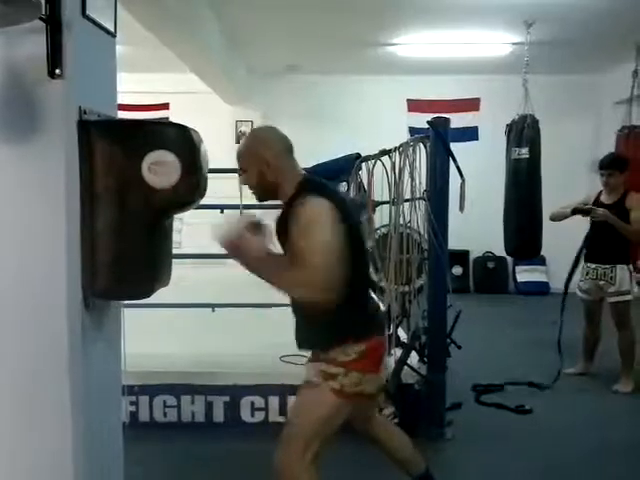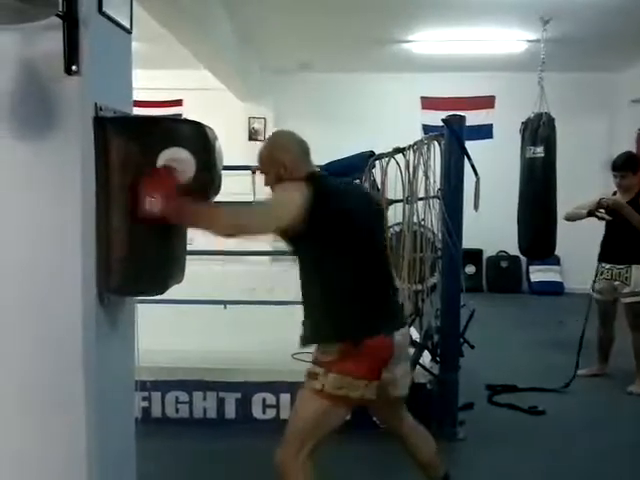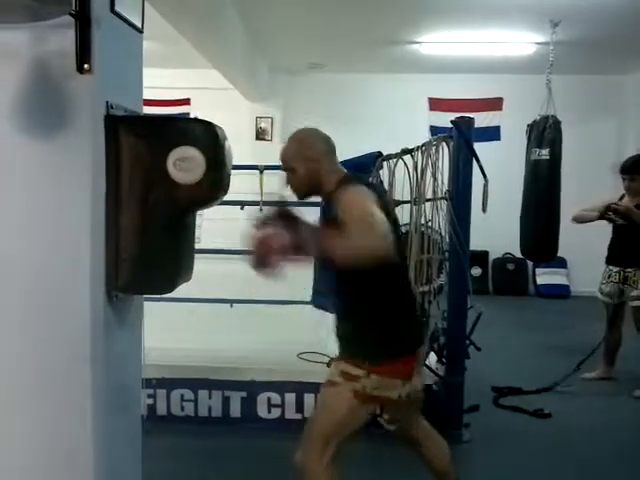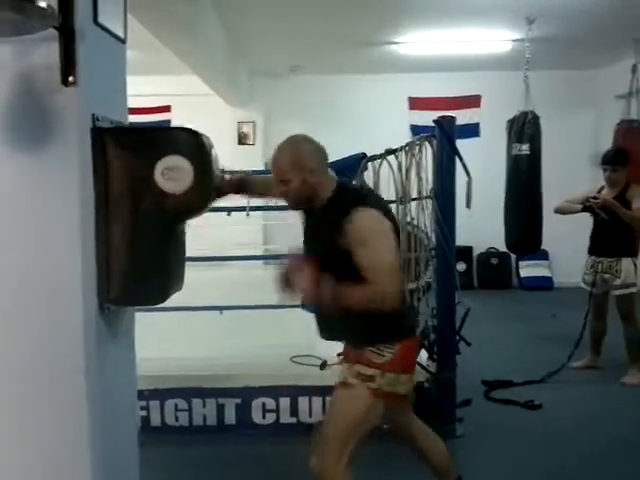
dt=0.7s
person 1, frame 1
left shoulder: (313, 207)
right shoulder: (302, 201)
left elbow: (316, 287)
left wrist: (253, 255)
left hip: (350, 345)
right hip: (358, 338)
right knee: (368, 421)
person 1, frame 2
left shoulder: (303, 194)
right shoulder: (360, 196)
left elbow: (234, 223)
left wrist: (173, 205)
left hip: (351, 345)
right hip: (391, 334)
right knee: (396, 419)
person 1, frame 3
left shoulder: (352, 196)
right shoulder: (344, 195)
left elbow: (376, 243)
right elbow: (344, 242)
left wrist: (305, 240)
right wrist: (295, 226)
left hip: (377, 352)
right hip: (400, 341)
right knee: (412, 425)
person 1, frame 4
left shoulder: (363, 214)
right shoulder: (322, 194)
left elbow: (388, 293)
right elbow: (272, 189)
left wrist: (320, 287)
right wrist: (230, 183)
left hip: (379, 345)
right hip: (391, 337)
right knee: (404, 420)
person 2, frame 1
right shoulder: (592, 198)
right elbow: (554, 216)
left wrist: (610, 218)
right wrist: (574, 210)
left hip: (617, 268)
right hip: (591, 266)
right knee: (591, 319)
right ankle: (586, 363)
person 2, frame 2
right shoulder: (607, 198)
right elbow: (568, 215)
right wrist: (590, 212)
right hip: (605, 266)
right knee: (605, 319)
right ankle: (601, 365)
person 2, frame 3
right shoulder: (615, 201)
right elbow: (577, 217)
right wrist: (601, 215)
right hip: (613, 268)
right knee: (612, 321)
right ankle: (607, 368)
person 2, frame 4
right shoulder: (595, 191)
right elbow: (559, 208)
left wrist: (613, 205)
right wrist: (584, 207)
right hip: (596, 258)
right knee: (597, 310)
right ankle: (593, 357)
